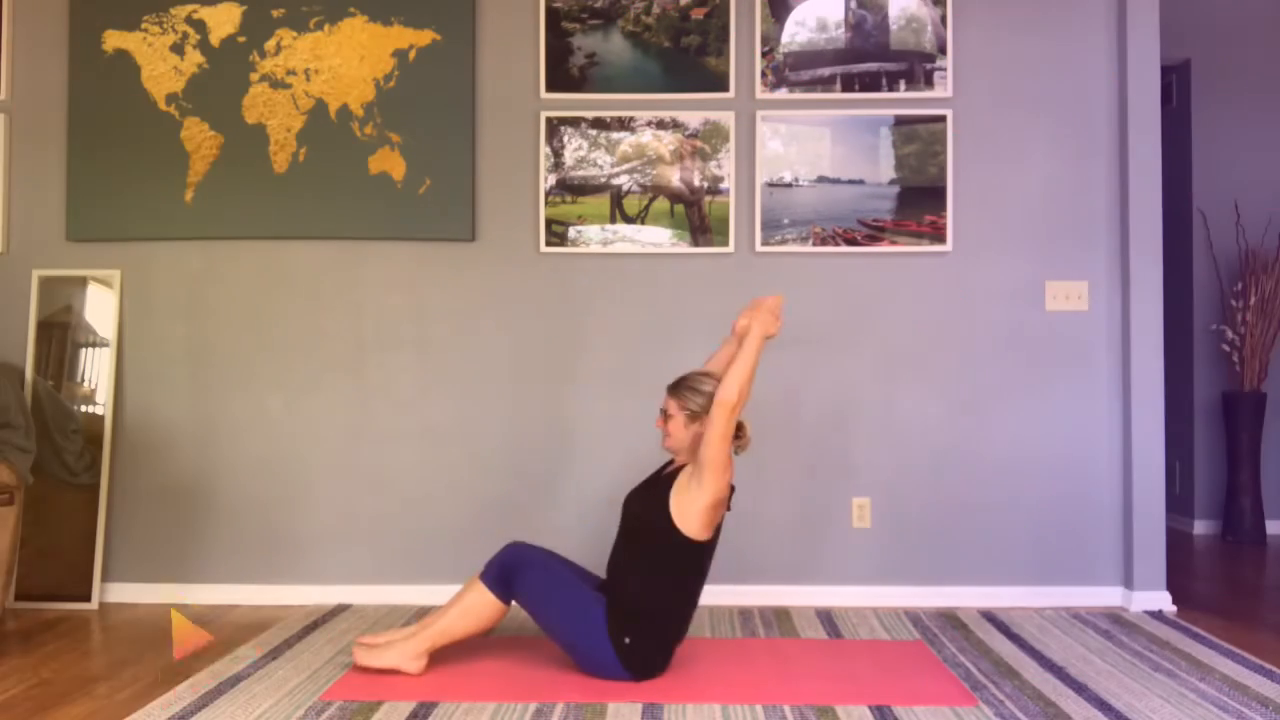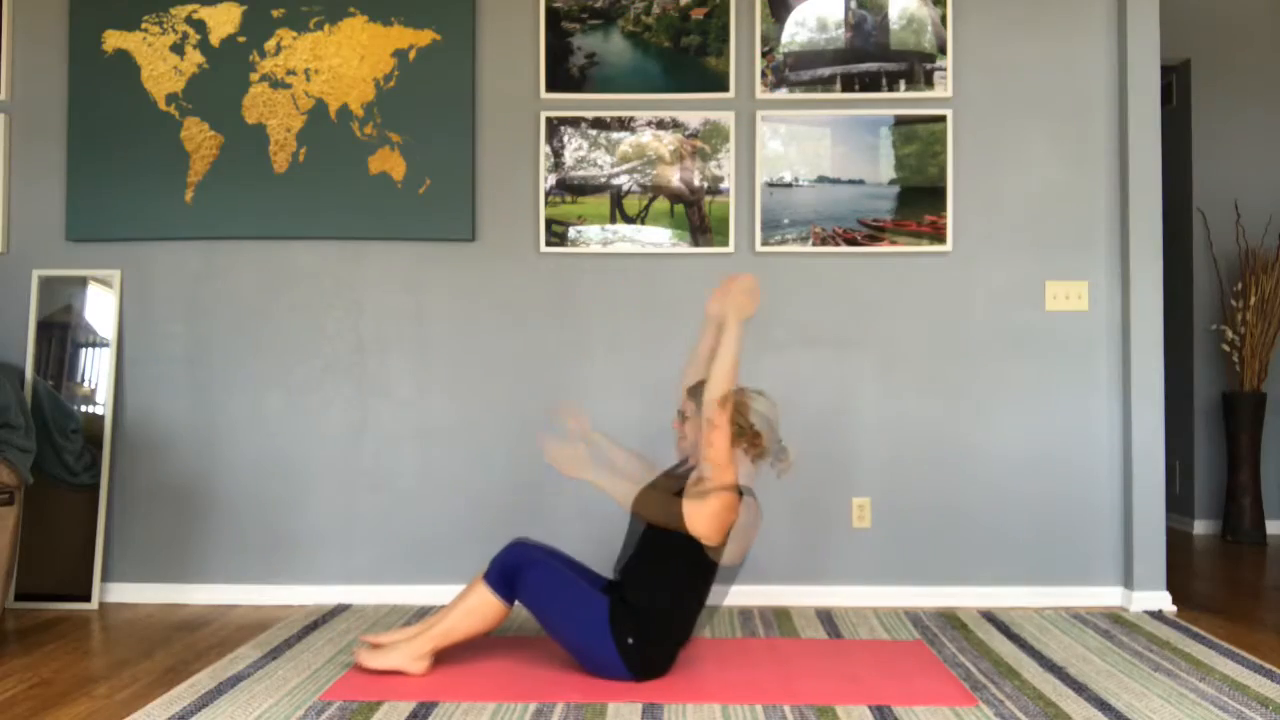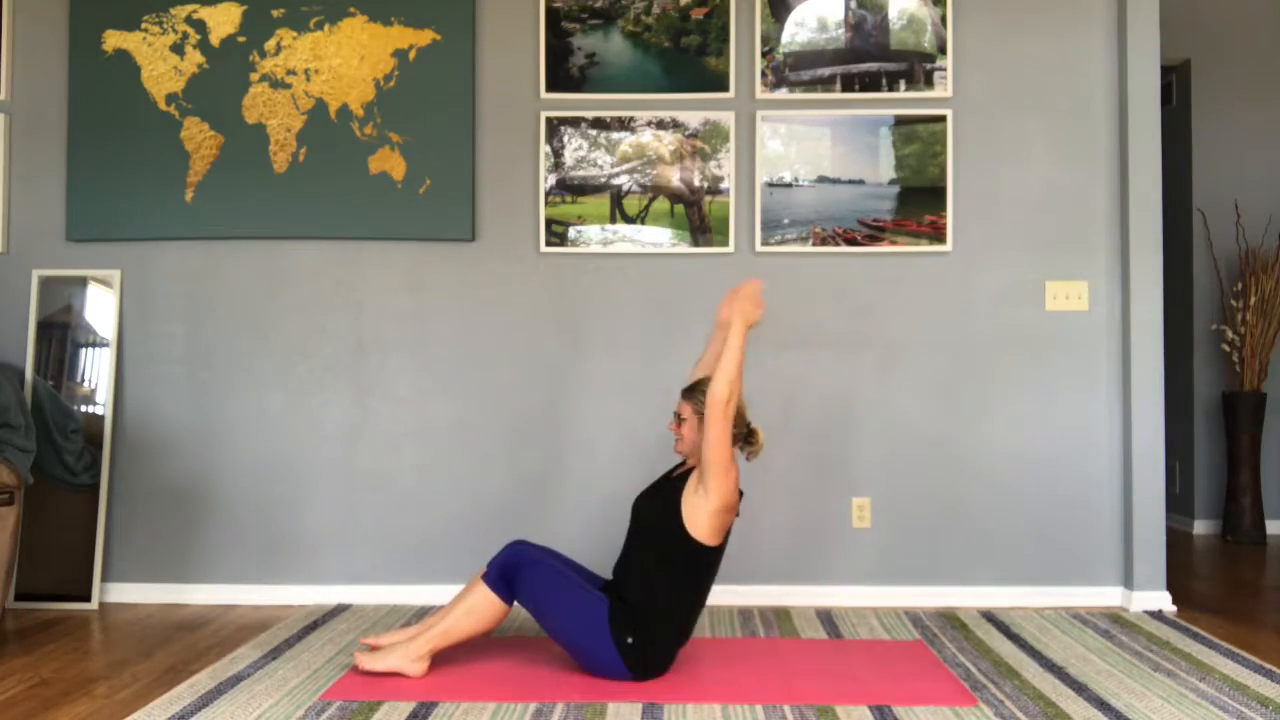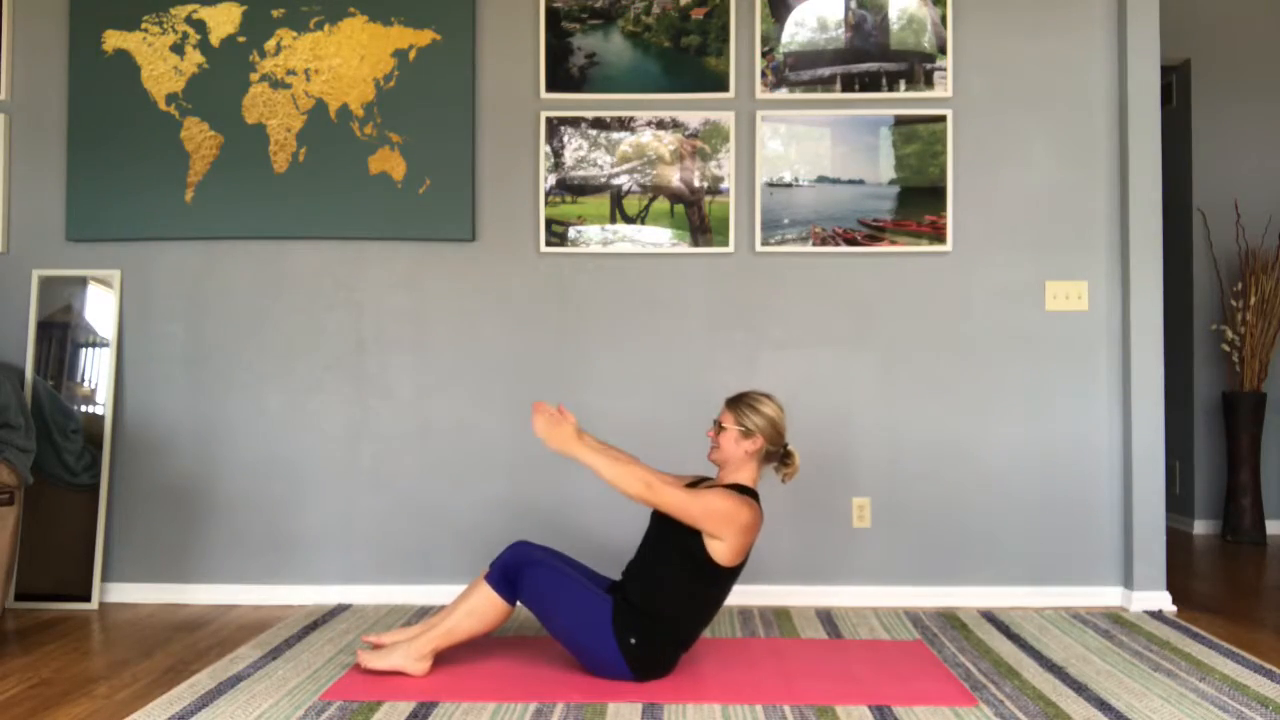
dt=0.7s
person 1, frame 1
left shoulder: (704, 487)
right shoulder: (685, 468)
left elbow: (725, 407)
right elbow: (701, 388)
left wrist: (756, 339)
right wrist: (737, 337)
left hip: (633, 647)
right hip: (625, 616)
left knee: (514, 565)
right knee: (519, 559)
left ankle: (411, 651)
right ankle: (416, 636)
person 1, frame 2
left shoulder: (722, 499)
right shoulder: (702, 473)
right elbow: (696, 391)
right wrist: (715, 322)
left hip: (635, 647)
right hip: (627, 614)
left knee: (520, 565)
right knee: (522, 555)
left ankle: (418, 649)
right ankle: (420, 636)
person 1, frame 3
left shoulder: (715, 492)
right shoulder: (691, 472)
left elbow: (720, 404)
right elbow: (701, 390)
left wrist: (738, 329)
right wrist: (724, 328)
left hip: (633, 646)
right hip: (625, 616)
left knee: (517, 566)
right knee: (520, 555)
left ankle: (416, 652)
right ankle: (419, 637)
person 1, frame 4
left shoulder: (737, 512)
right shoulder: (713, 490)
left elbow: (647, 489)
right elbow: (642, 471)
left wrist: (573, 447)
right wrist: (579, 437)
left hip: (638, 647)
right hip: (631, 613)
left knee: (522, 567)
right knee: (523, 555)
left ankle: (418, 650)
right ankle: (419, 636)
